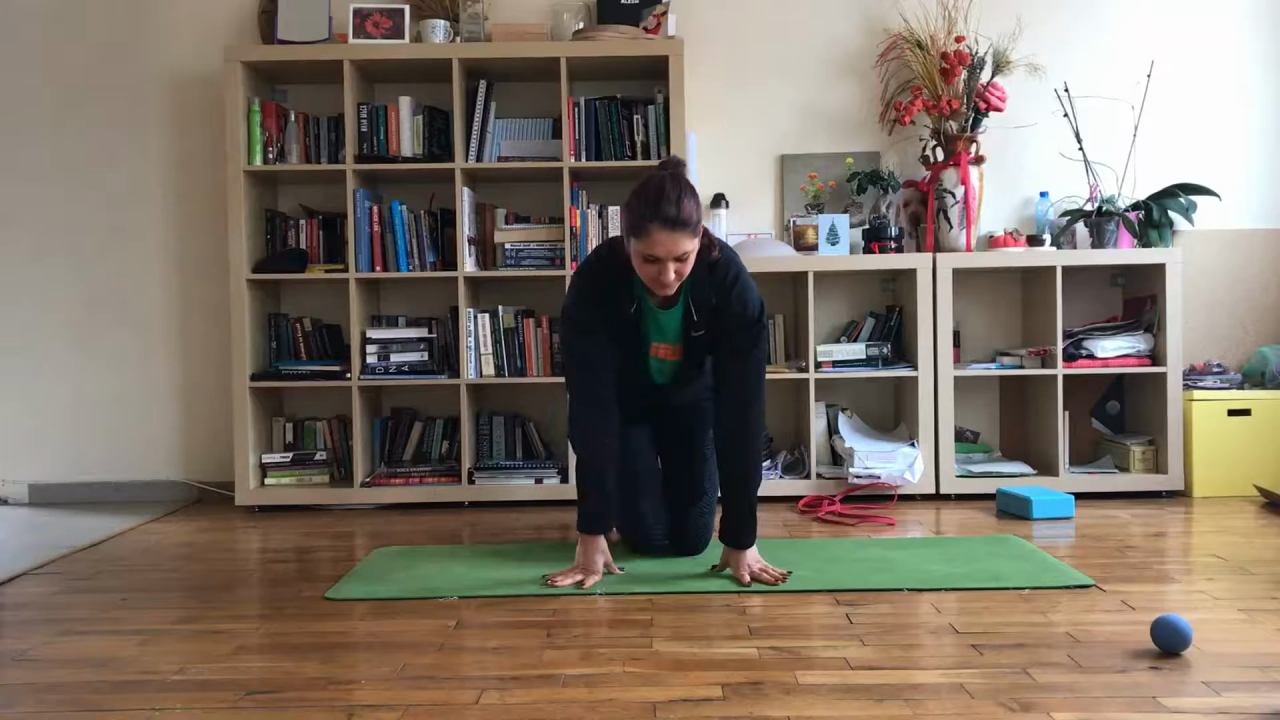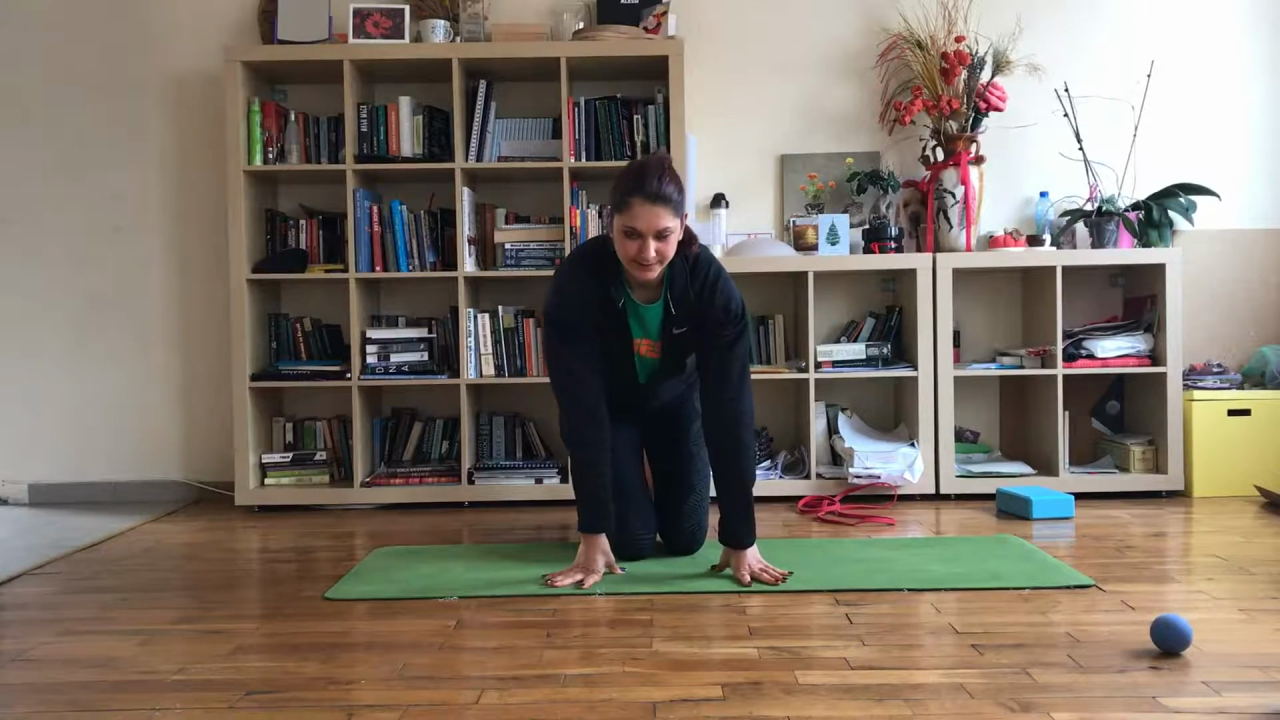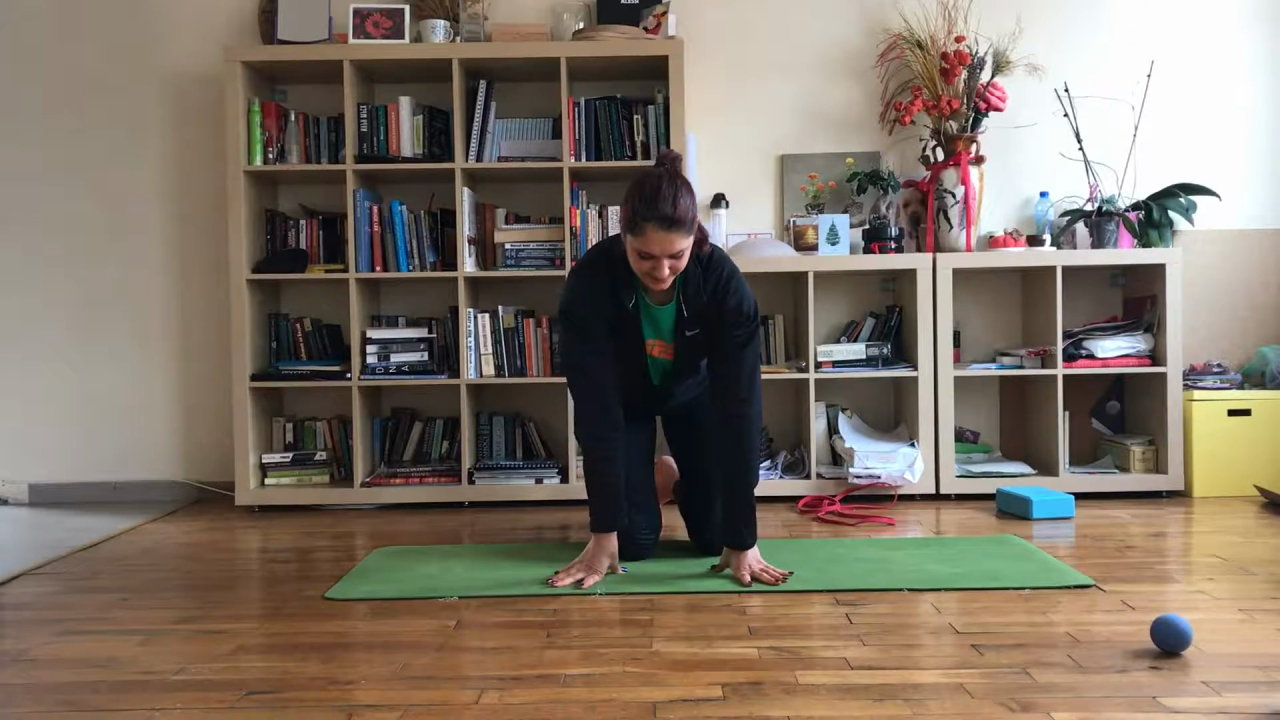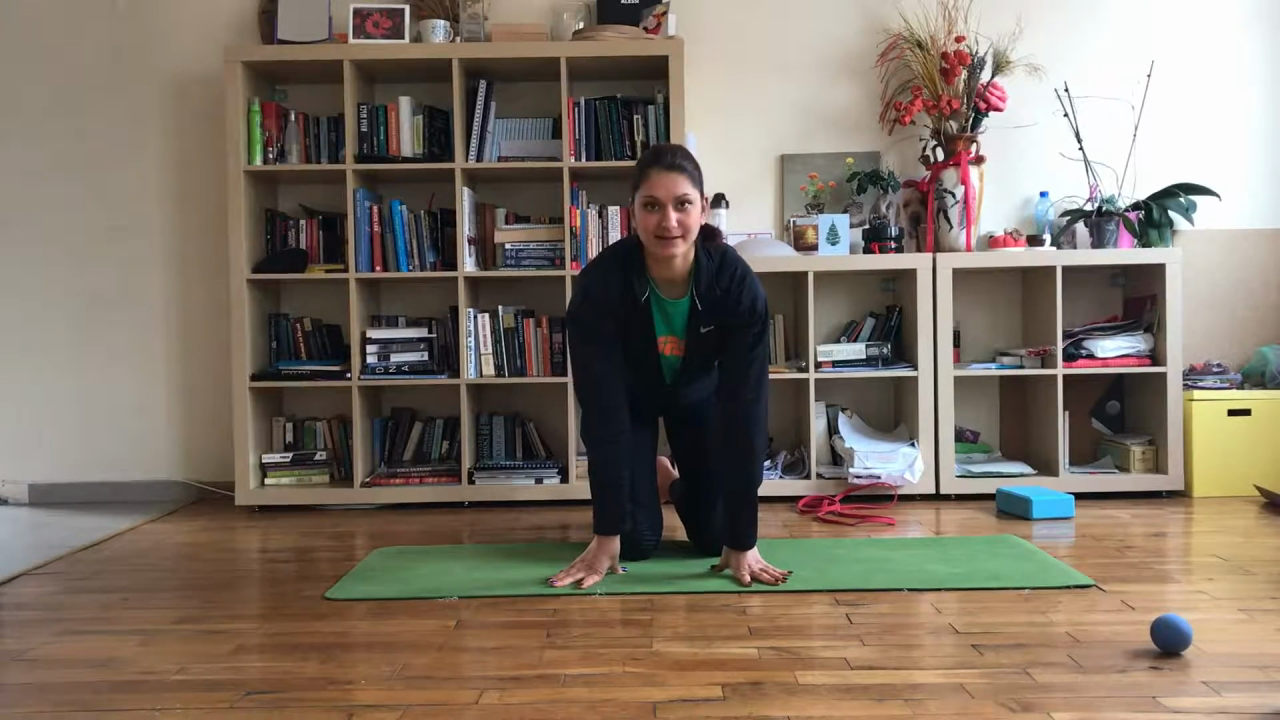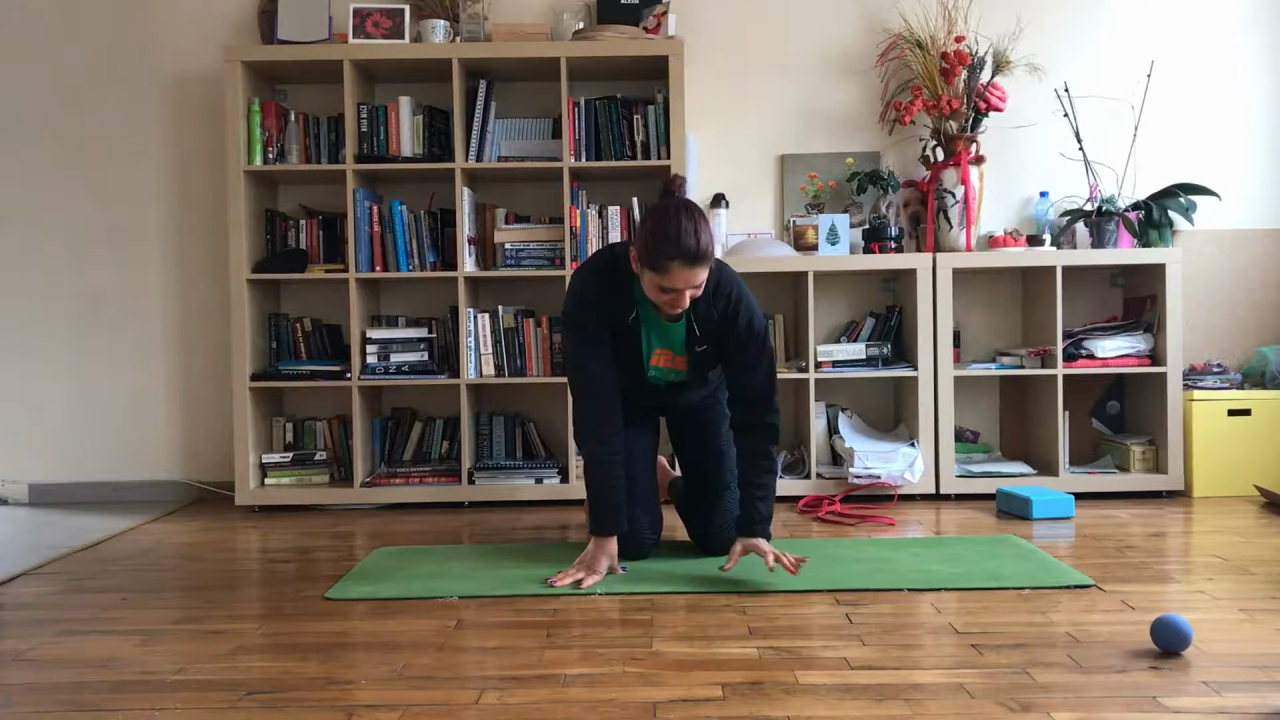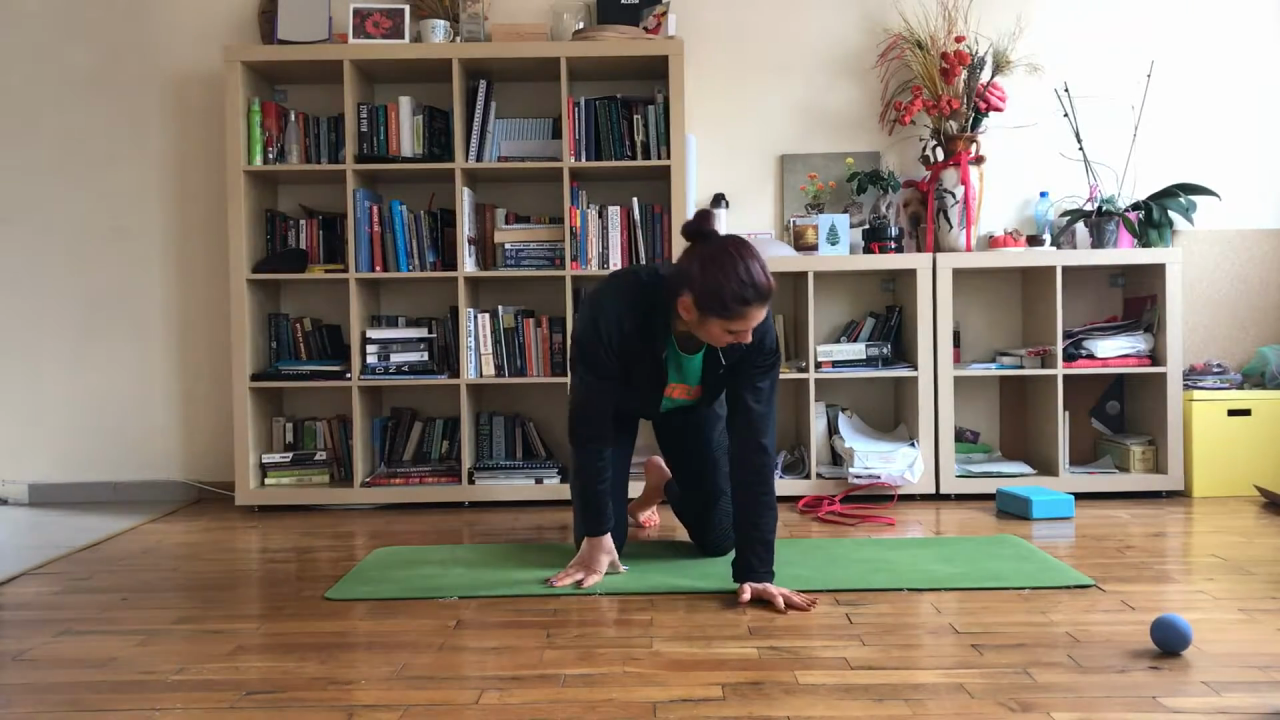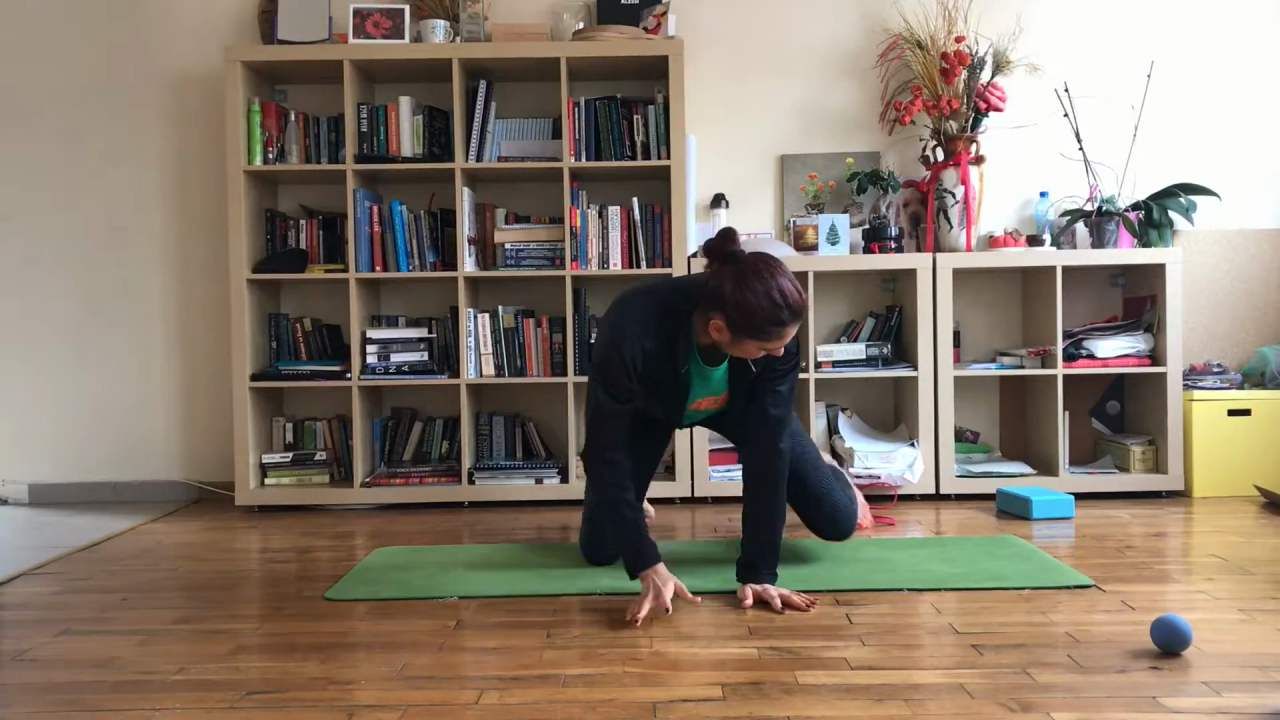
dt=0.7s
person 1, frame 1
left shoulder: (729, 279)
right shoulder: (595, 279)
left elbow: (741, 407)
right elbow: (592, 406)
left wrist: (741, 541)
right wrist: (591, 539)
left hip: (691, 390)
right hip: (624, 389)
left knee: (691, 539)
right knee: (646, 534)
left ankle: (664, 473)
right ankle: (649, 474)
person 1, frame 2
left shoulder: (708, 280)
right shoulder: (576, 280)
left elbow: (729, 404)
right elbow: (581, 409)
left wrist: (740, 539)
right wrist: (593, 535)
left hip: (674, 395)
right hip: (608, 400)
left knee: (685, 538)
right knee: (632, 541)
left ankle: (659, 481)
right ankle: (634, 484)
person 1, frame 3
left shoulder: (722, 281)
right shoulder: (590, 281)
left elbow: (738, 405)
right elbow: (596, 408)
left wrist: (741, 540)
right wrist: (603, 533)
left hip: (692, 391)
right hip: (625, 396)
left knee: (714, 536)
right knee: (635, 541)
left ankle: (681, 480)
right ankle: (652, 481)
person 1, frame 4
left shoulder: (736, 282)
right shoulder: (600, 282)
left elbow: (744, 408)
right elbow: (602, 411)
left wrist: (741, 540)
right wrist: (606, 535)
left hip: (699, 394)
right hip: (629, 397)
left knee: (714, 536)
right knee: (636, 541)
left ankle: (677, 484)
right ankle: (653, 481)
person 1, frame 5
left shoulder: (730, 297)
right shoulder: (594, 286)
left elbow: (757, 413)
right elbow: (595, 413)
left wrist: (755, 525)
right wrist: (602, 535)
left hip: (700, 394)
right hip: (626, 395)
left knee: (718, 536)
right knee: (635, 540)
left ankle: (674, 485)
right ankle: (648, 479)
person 1, frame 6
left shoulder: (754, 329)
right shoulder: (613, 311)
left elbow: (753, 442)
right elbow: (587, 425)
left wrist: (756, 572)
right wrist: (595, 533)
left hip: (691, 405)
right hip: (615, 401)
left knee: (719, 537)
right knee: (603, 546)
left ankle: (665, 482)
person 1, frame 7
left shoulder: (775, 335)
right shoulder: (632, 330)
left elbow: (767, 443)
right elbow: (604, 454)
left wrist: (758, 571)
right wrist: (648, 566)
left hip: (735, 403)
right hip: (647, 409)
left knee: (838, 520)
right knee: (600, 549)
left ankle: (814, 460)
right ankle: (627, 505)
